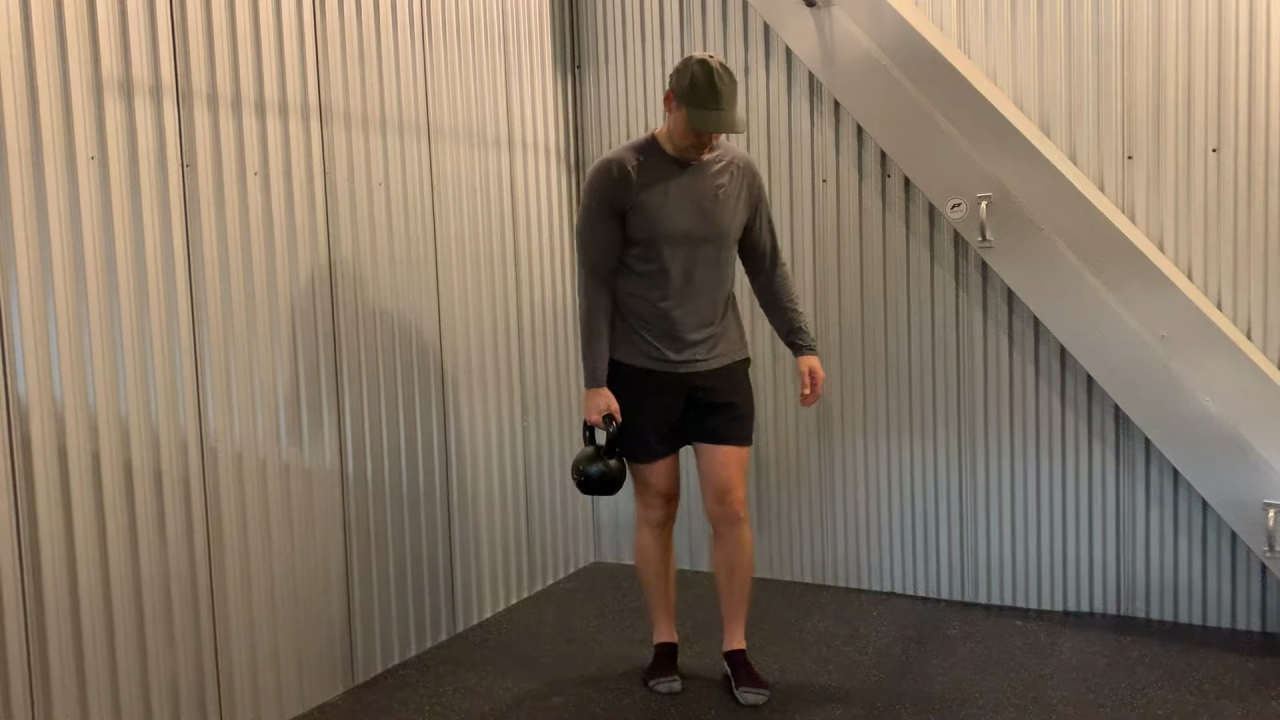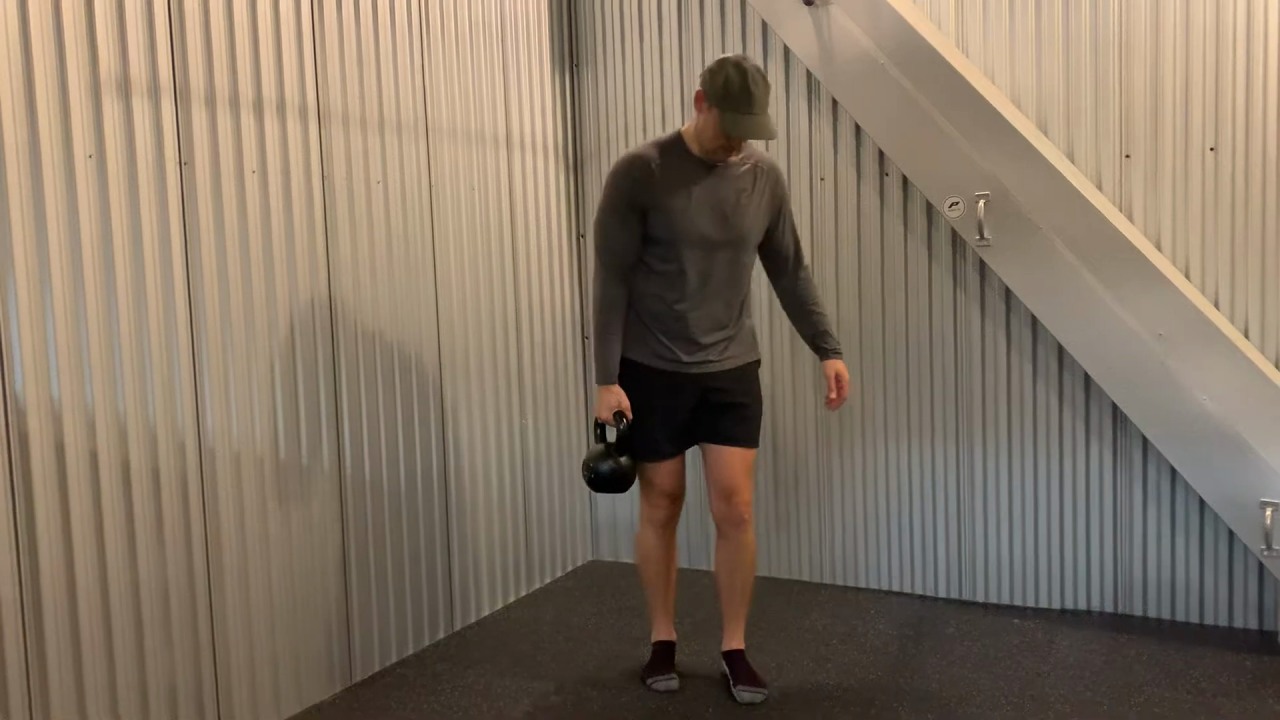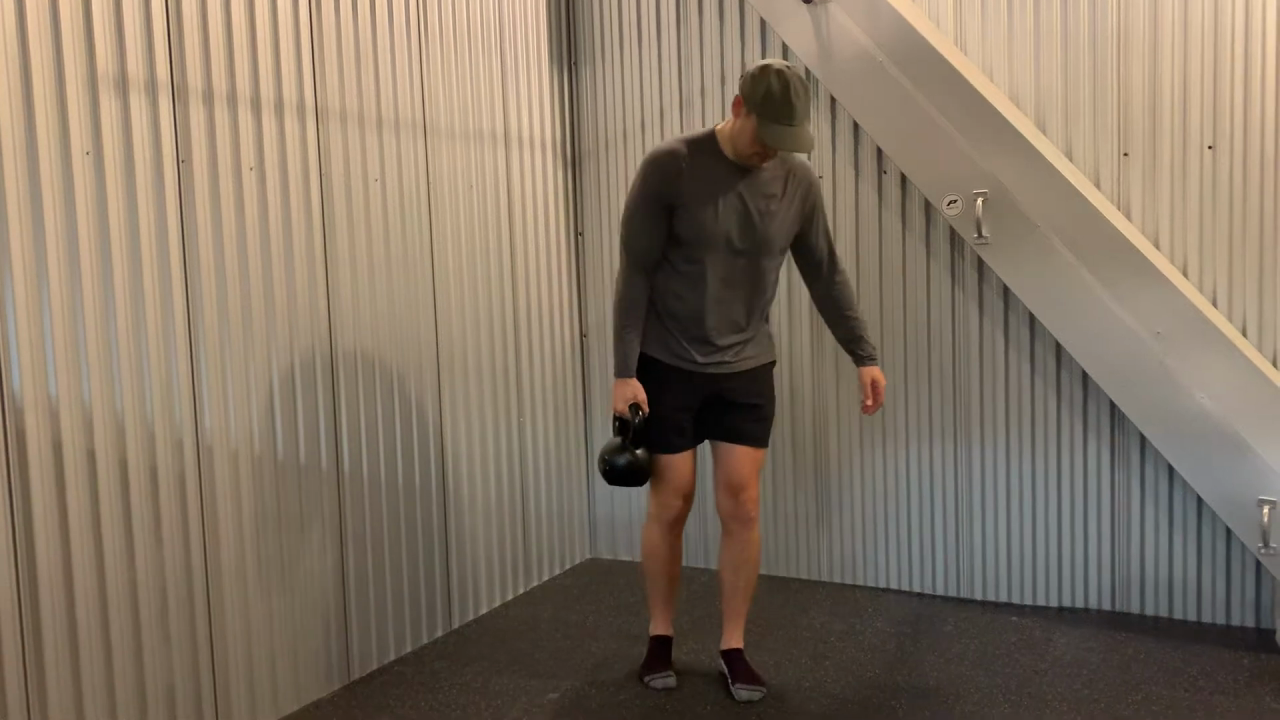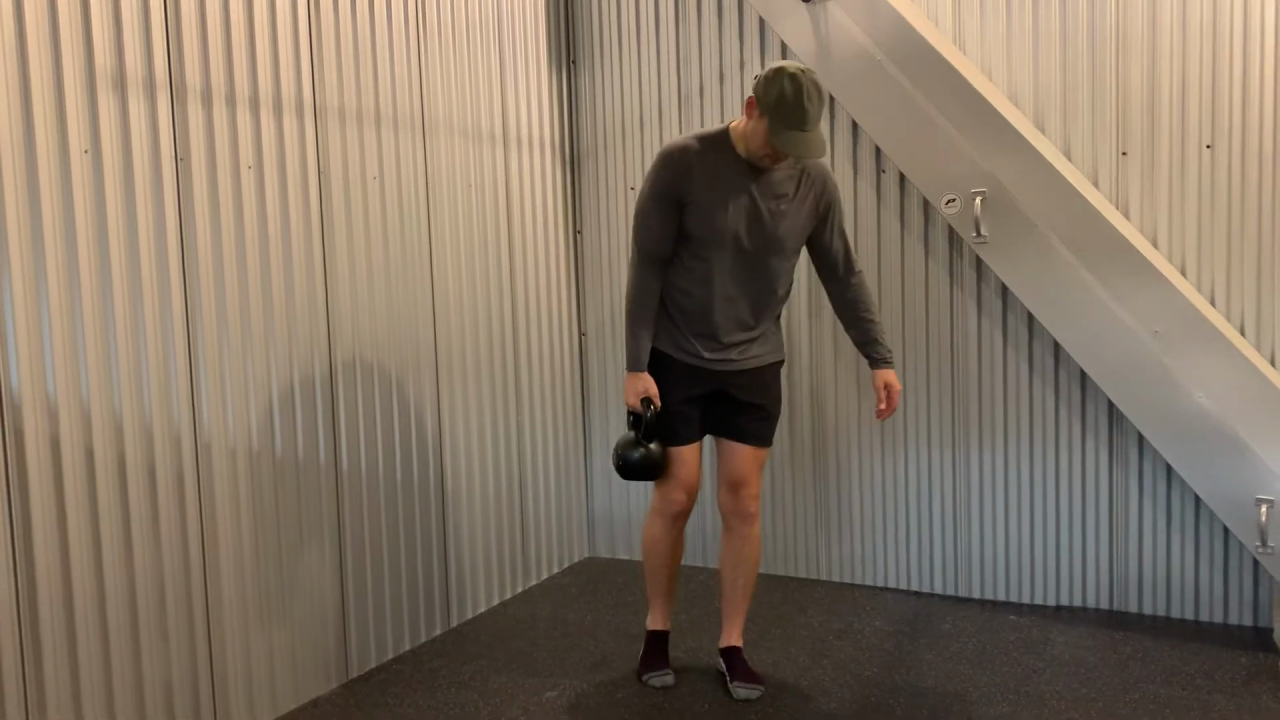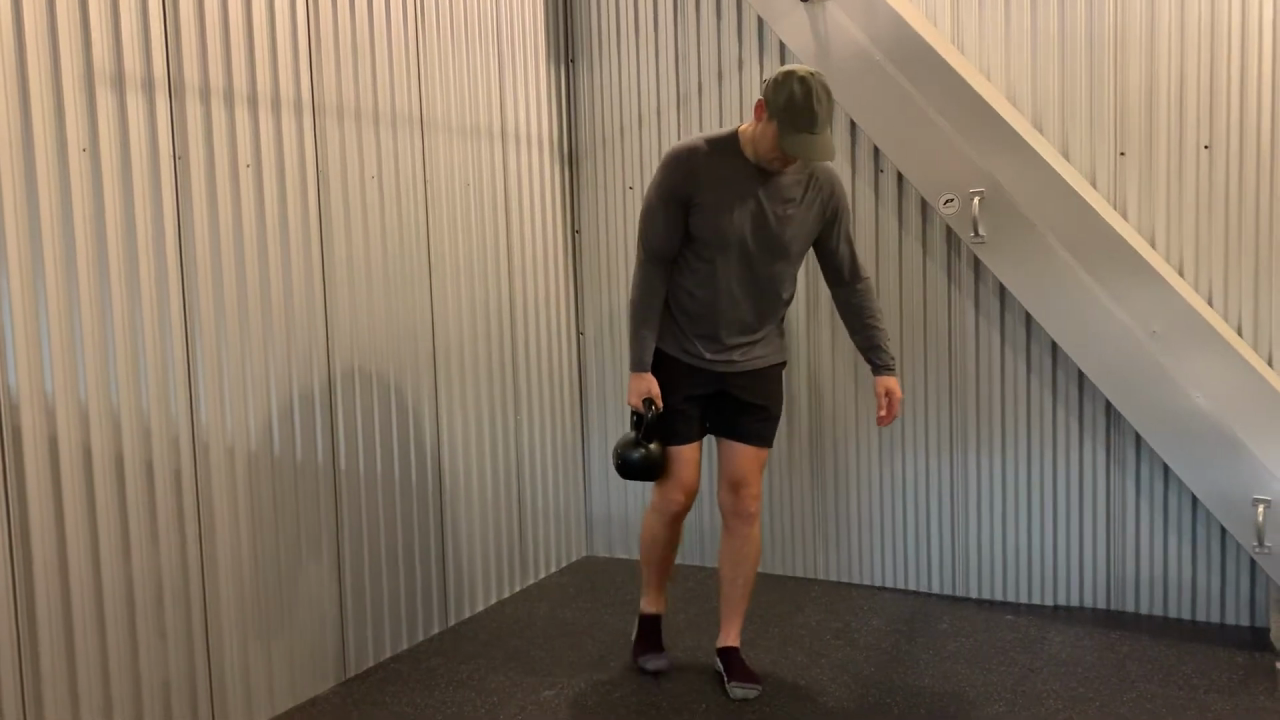
dt=0.3s
person 1, frame 1
left shoulder: (741, 173)
right shoulder: (617, 175)
left elbow: (767, 268)
right elbow: (596, 283)
left wrist: (802, 346)
right wrist: (596, 381)
left hip: (722, 367)
right hip: (641, 372)
left knee: (729, 507)
right knee: (656, 507)
left ankle: (735, 648)
right ankle: (665, 643)
person 1, frame 2
left shoulder: (764, 177)
right shoulder: (640, 172)
left elbow: (790, 271)
right elbow: (613, 279)
left wrist: (828, 350)
right wrist: (606, 378)
left hip: (732, 369)
right hip: (651, 371)
left knee: (735, 509)
right knee: (661, 508)
left ankle: (735, 648)
right ankle: (663, 641)
person 1, frame 3
left shoulder: (798, 181)
right shoulder: (669, 167)
left elbow: (825, 275)
right elbow: (635, 273)
left wrist: (864, 355)
right wrist: (625, 372)
left hip: (747, 367)
right hip: (666, 366)
left knee: (741, 505)
right knee: (670, 504)
left ankle: (733, 646)
right ankle: (660, 637)
person 1, frame 4
left shoulder: (814, 181)
right shoulder: (682, 163)
left elbow: (843, 275)
right elbow: (647, 267)
left wrist: (880, 359)
right wrist: (636, 365)
left hip: (754, 364)
right hip: (675, 360)
left knee: (742, 503)
right knee: (674, 498)
left ankle: (732, 645)
right ankle: (657, 632)
person 1, frame 5
left shoulder: (822, 187)
right shoulder: (689, 164)
left elbow: (849, 281)
right elbow: (652, 267)
left wrist: (882, 364)
right wrist: (640, 365)
left hip: (755, 365)
right hip: (676, 358)
left knee: (742, 502)
right knee: (675, 493)
left ankle: (729, 645)
right ankle: (650, 616)
